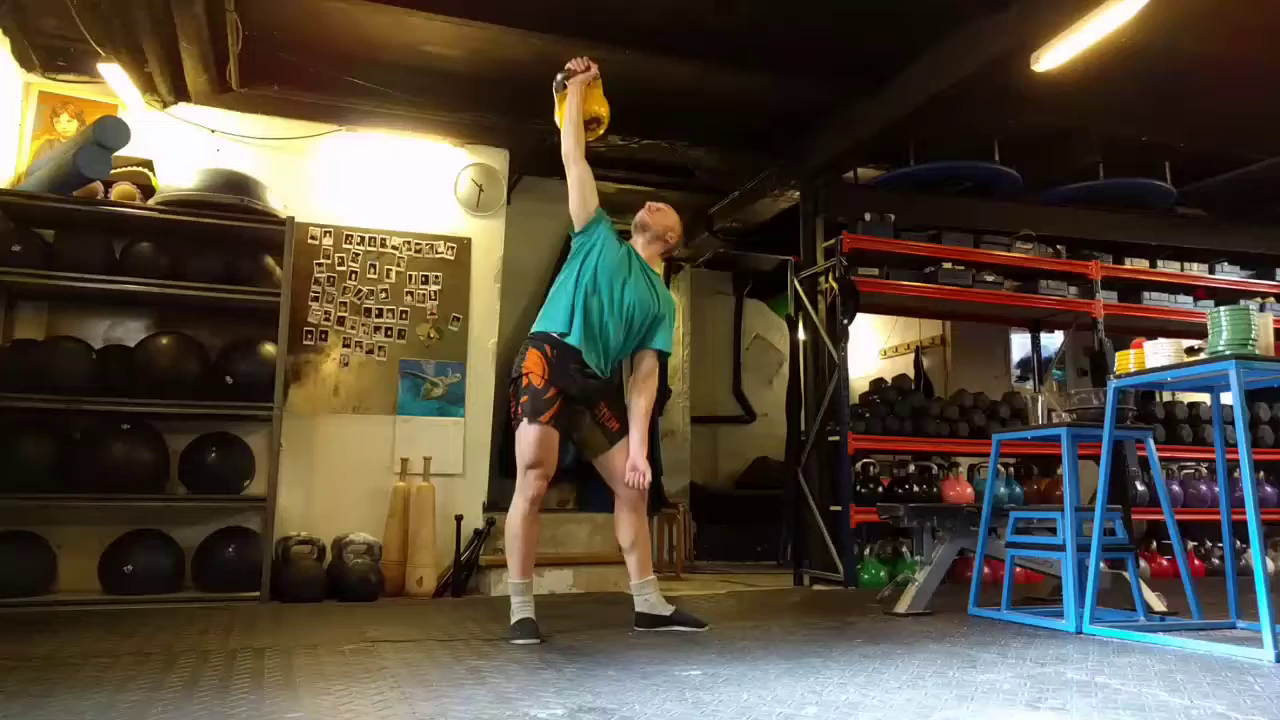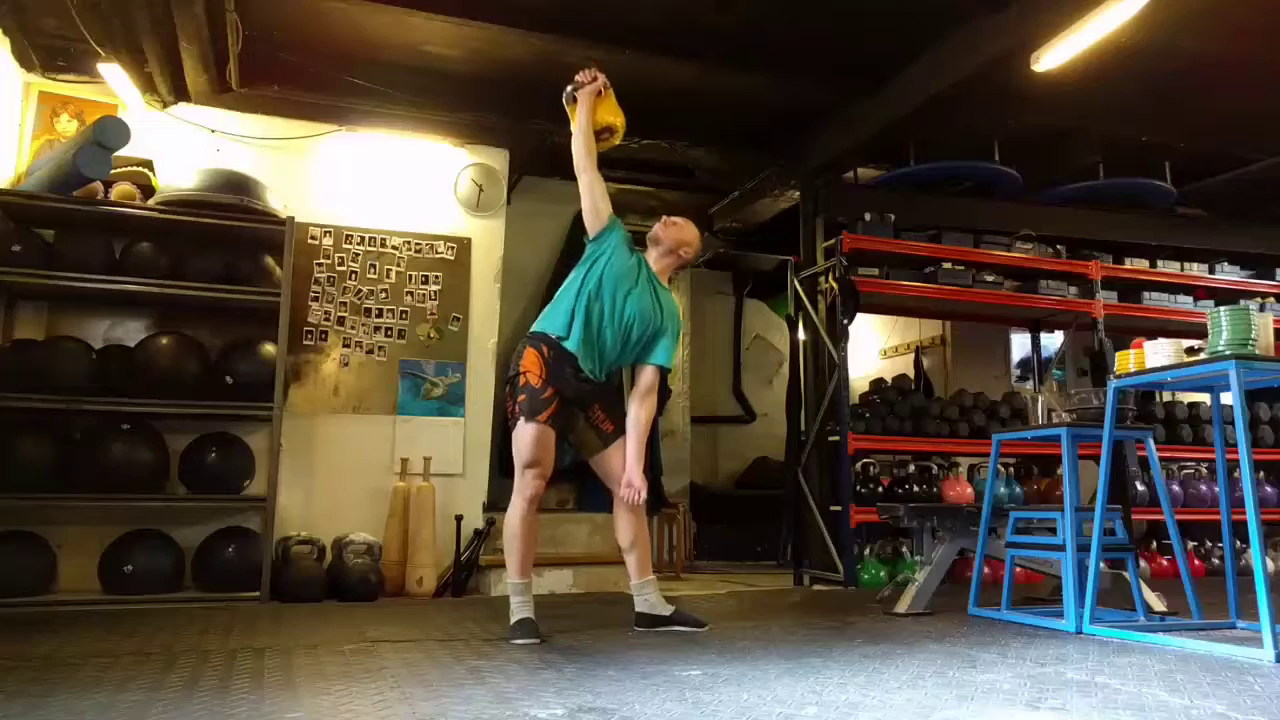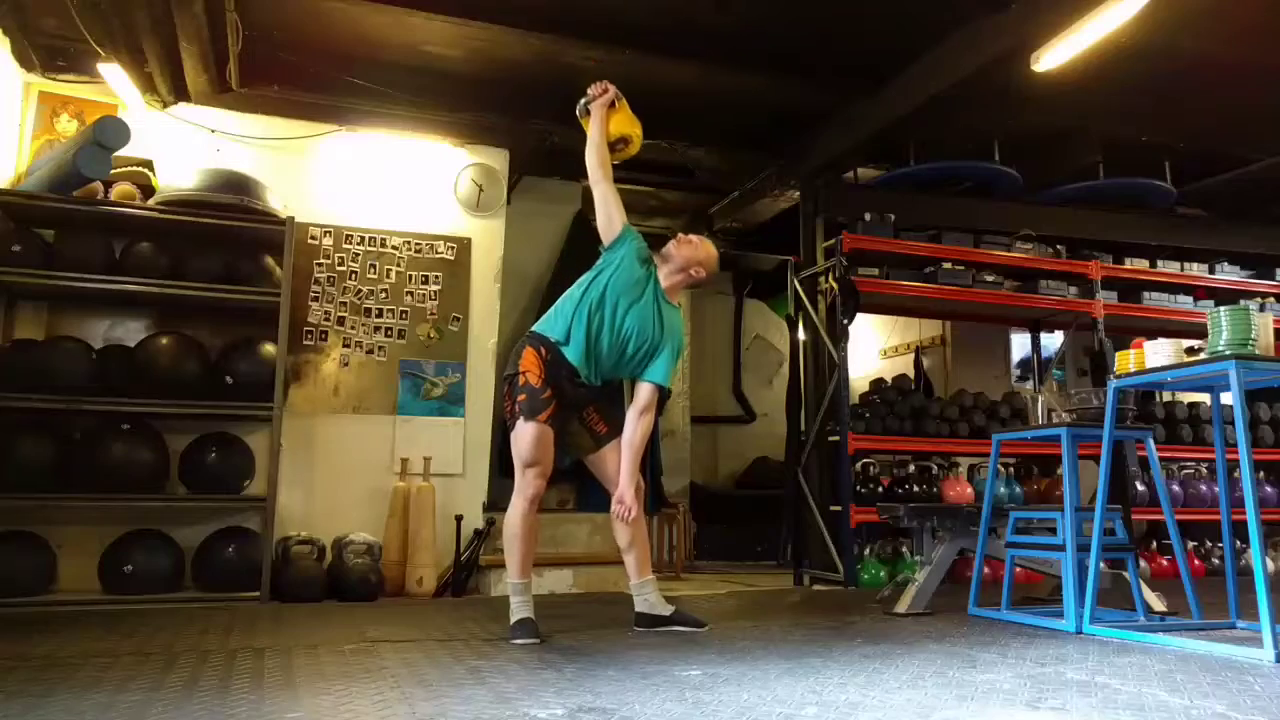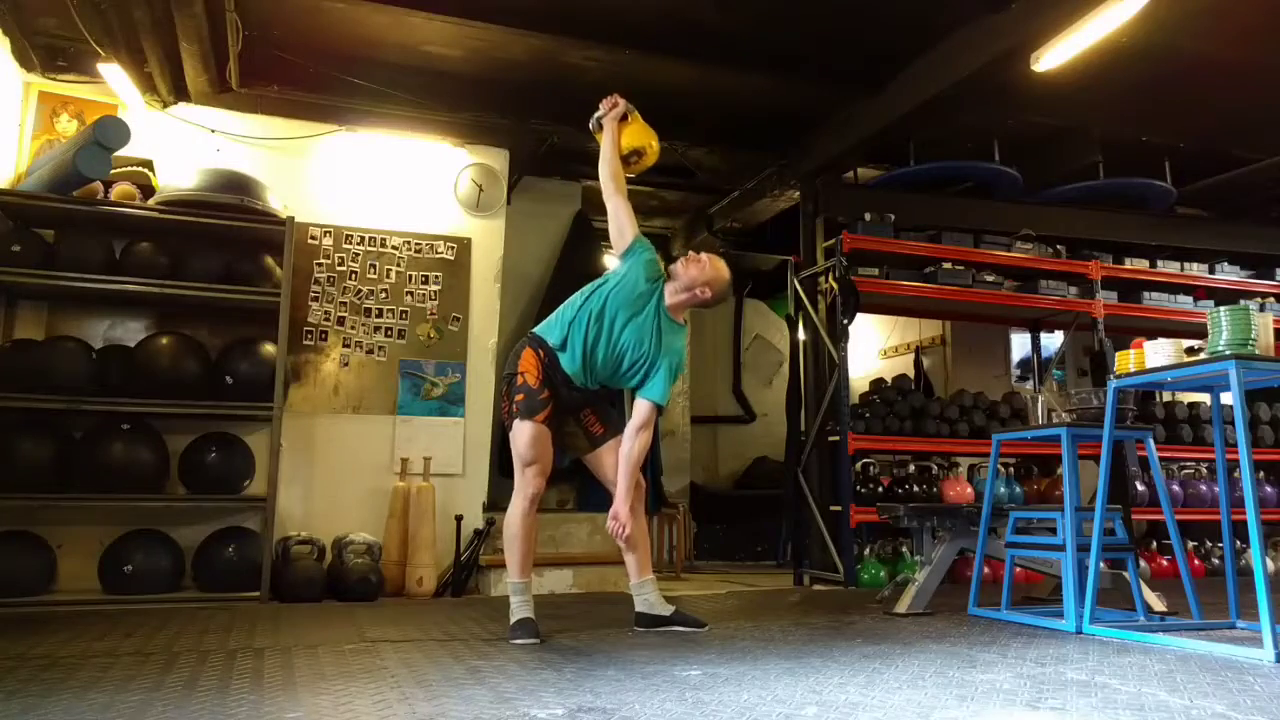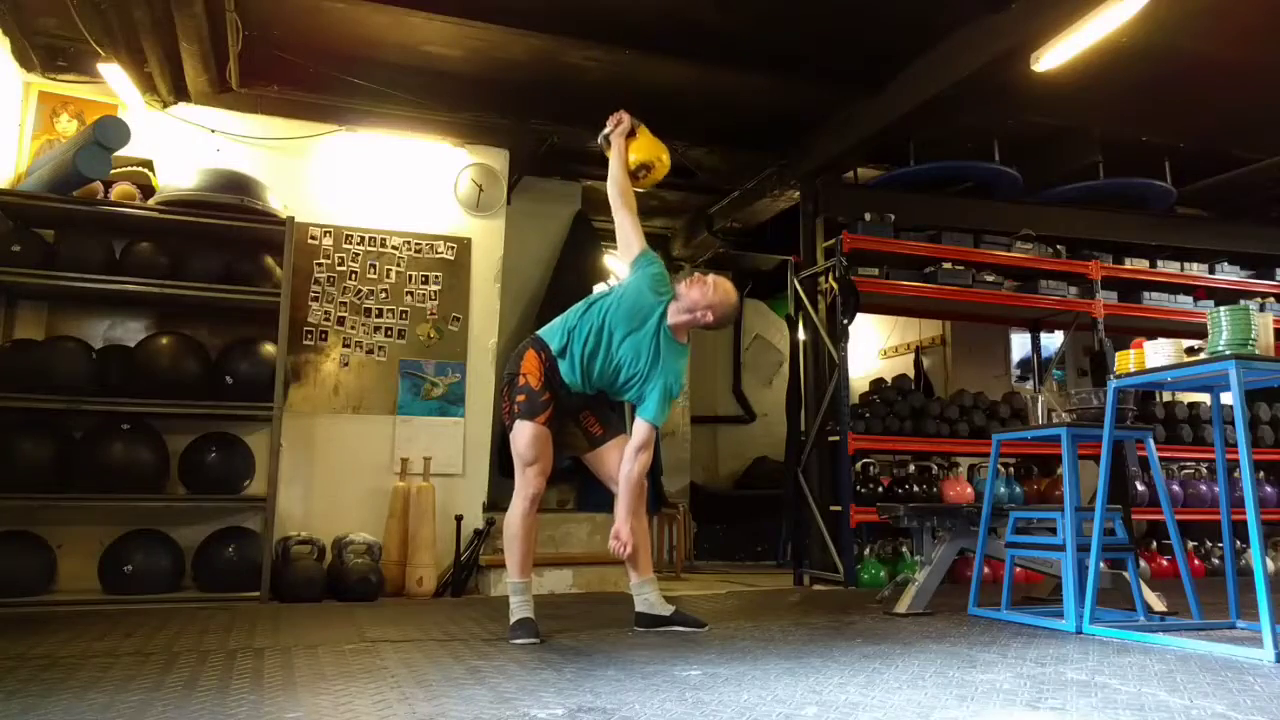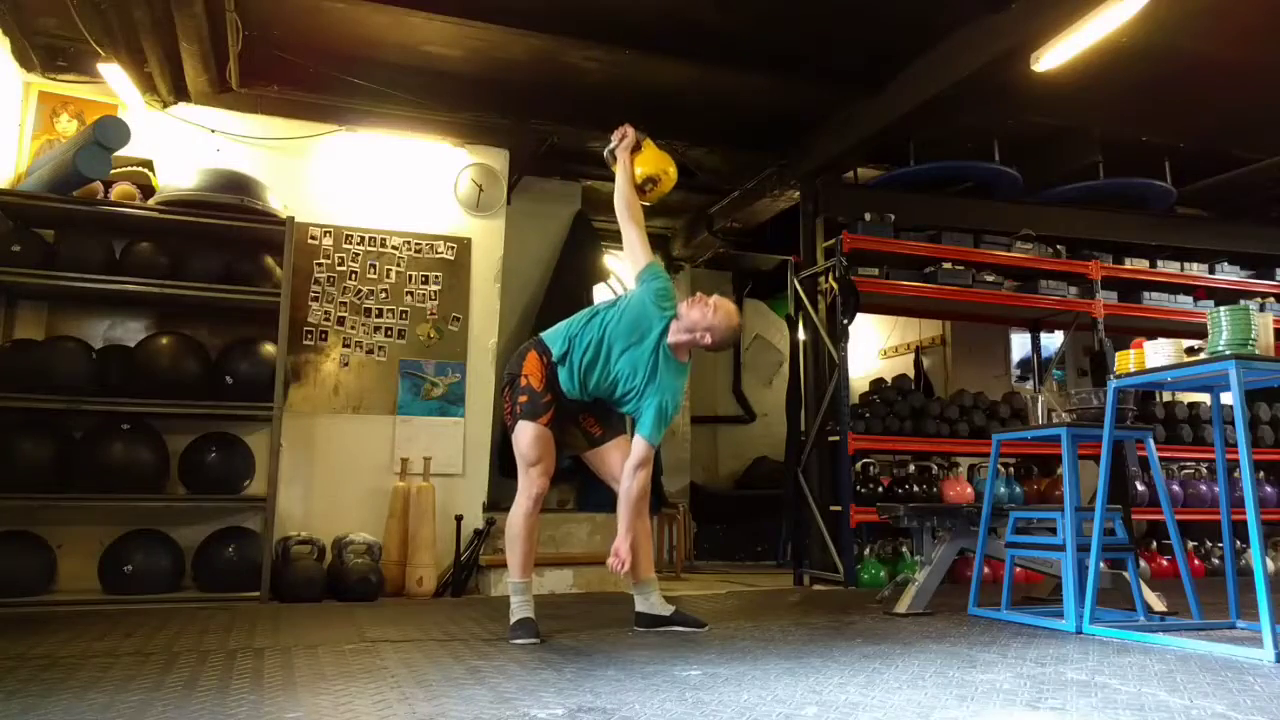
dt=0.2s
person 1, frame 1
left shoulder: (661, 303)
right shoulder: (601, 239)
left elbow: (644, 379)
right elbow: (573, 159)
left wrist: (639, 448)
right wrist: (577, 88)
left hip: (597, 382)
right hip: (548, 360)
left knee: (632, 487)
right knee: (533, 485)
left ankle: (649, 605)
right ankle: (521, 610)
person 1, frame 2
left shoulder: (667, 317)
right shoulder: (615, 246)
left elbow: (644, 393)
right elbow: (586, 168)
left wrist: (636, 461)
right wrist: (586, 100)
left hip: (592, 385)
right hip: (543, 360)
left knee: (631, 488)
right knee: (531, 484)
left ankle: (649, 605)
right ankle: (520, 610)
person 1, frame 3
left shoulder: (671, 332)
right shoulder: (631, 257)
left elbow: (642, 407)
right elbow: (600, 178)
left wrist: (626, 478)
right wrist: (599, 112)
left hip: (589, 387)
right hip: (540, 361)
left knee: (632, 490)
right knee: (531, 485)
left ankle: (649, 604)
right ankle: (521, 610)
person 1, frame 4
left shoulder: (671, 350)
right shoulder: (644, 269)
left elbow: (640, 426)
right elbow: (613, 191)
left wrist: (623, 496)
right wrist: (612, 126)
left hip: (585, 392)
right hip: (538, 362)
left knee: (634, 487)
right knee: (531, 484)
left ankle: (649, 604)
right ankle: (520, 610)
person 1, frame 5
left shoulder: (671, 369)
right shoulder: (653, 284)
left elbow: (639, 447)
right elbow: (622, 208)
left wrist: (626, 518)
right wrist: (619, 142)
left hip: (584, 395)
right hip: (539, 365)
left knee: (634, 484)
right knee: (531, 485)
left ankle: (649, 604)
right ankle: (520, 610)
person 1, frame 6
left shoulder: (668, 386)
right shoulder: (659, 299)
left elbow: (638, 466)
right elbow: (630, 222)
left wrist: (624, 536)
right wrist: (624, 156)
left hip: (585, 399)
right hip: (539, 368)
left knee: (633, 485)
right knee: (535, 486)
left ankle: (649, 605)
right ankle: (520, 610)
